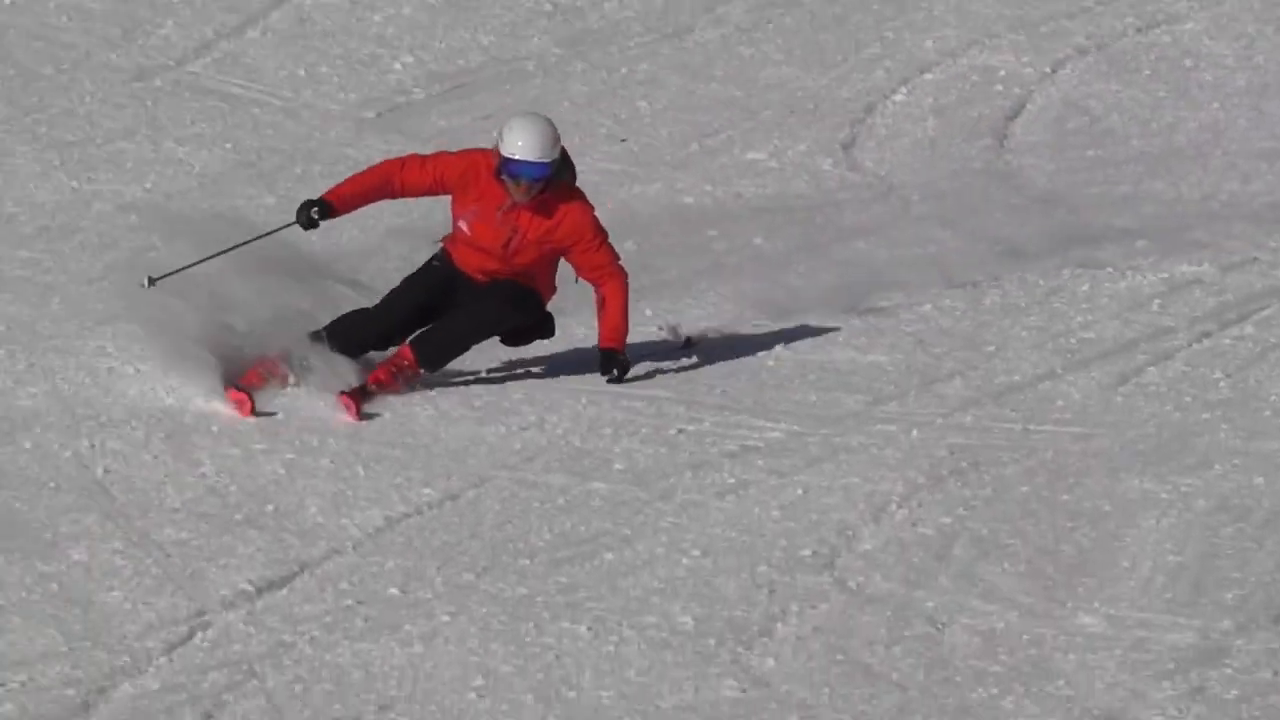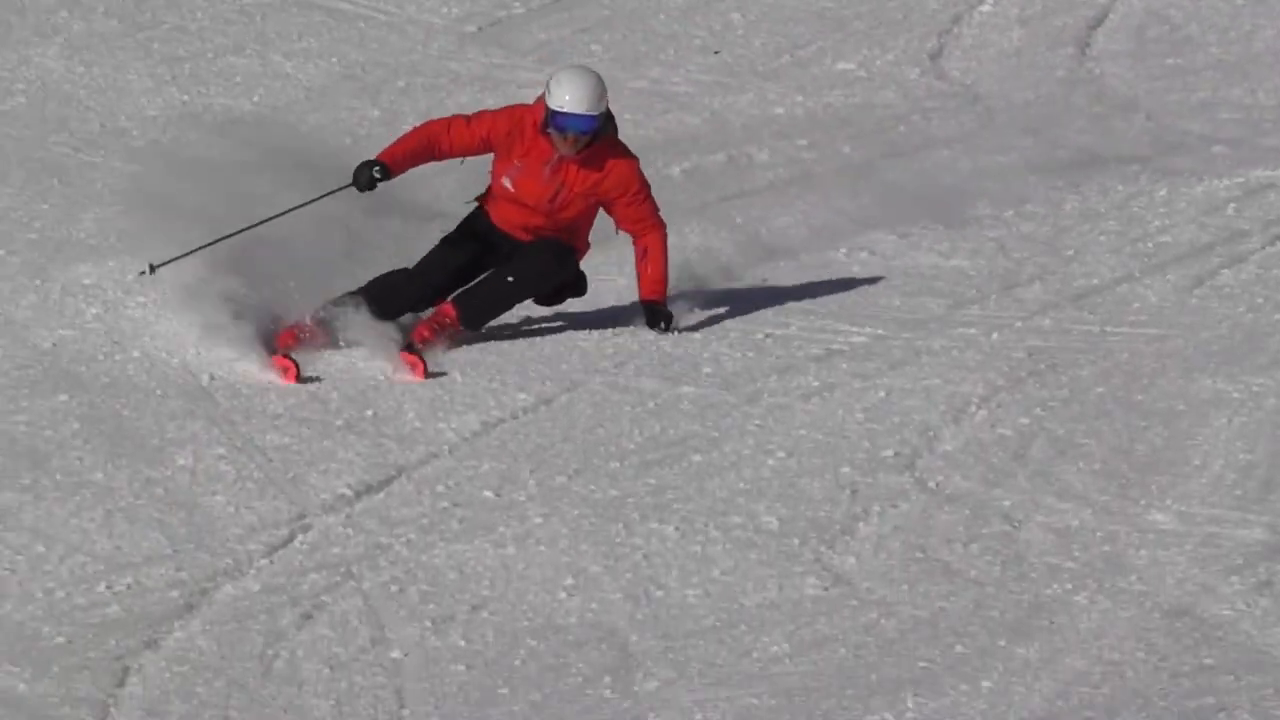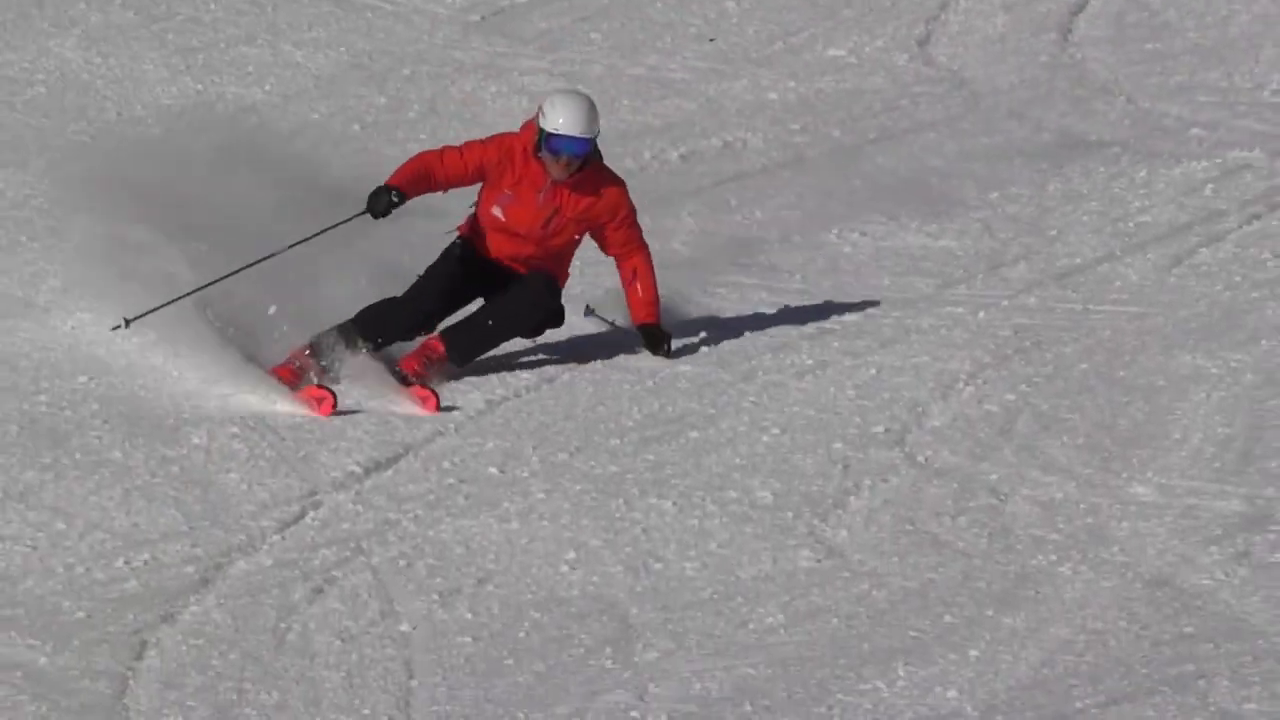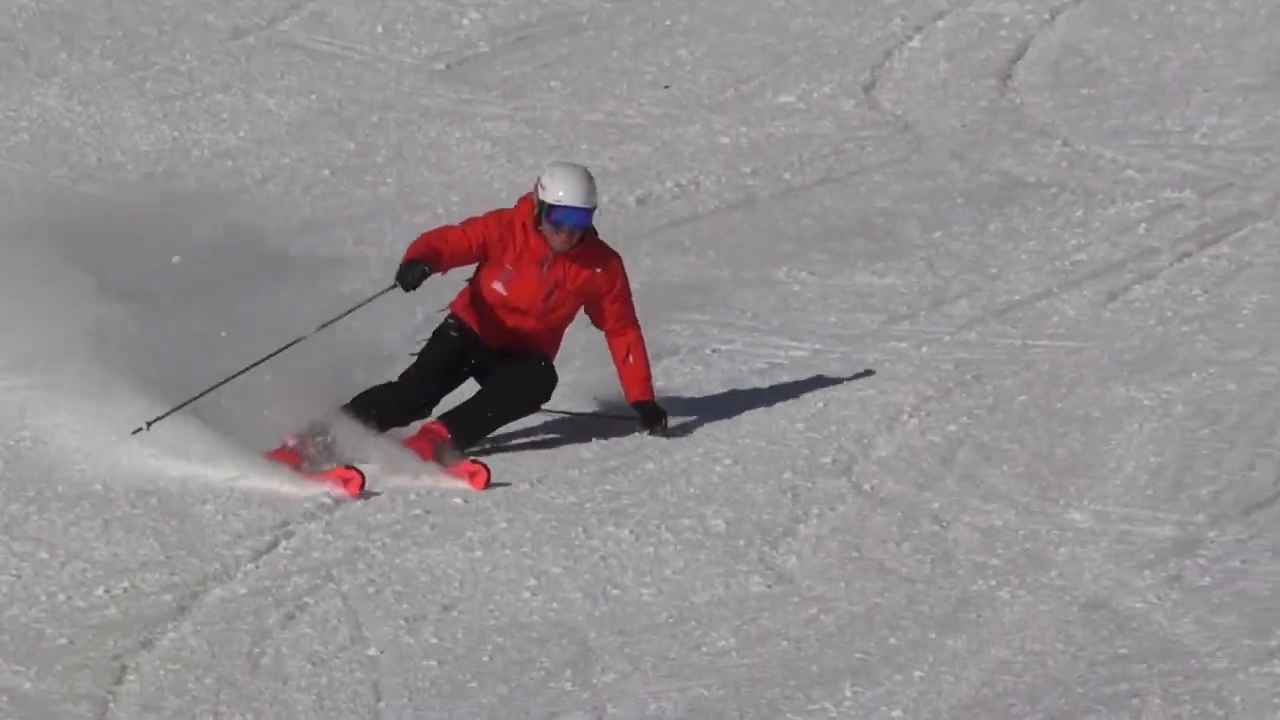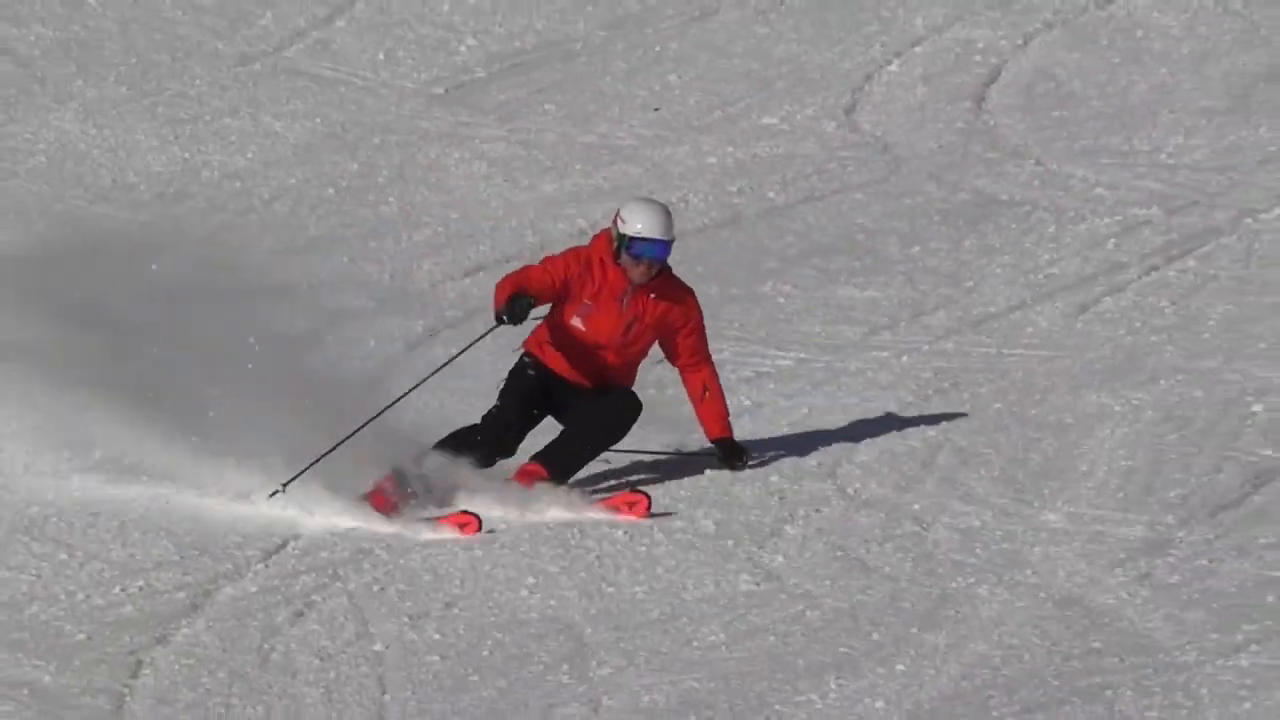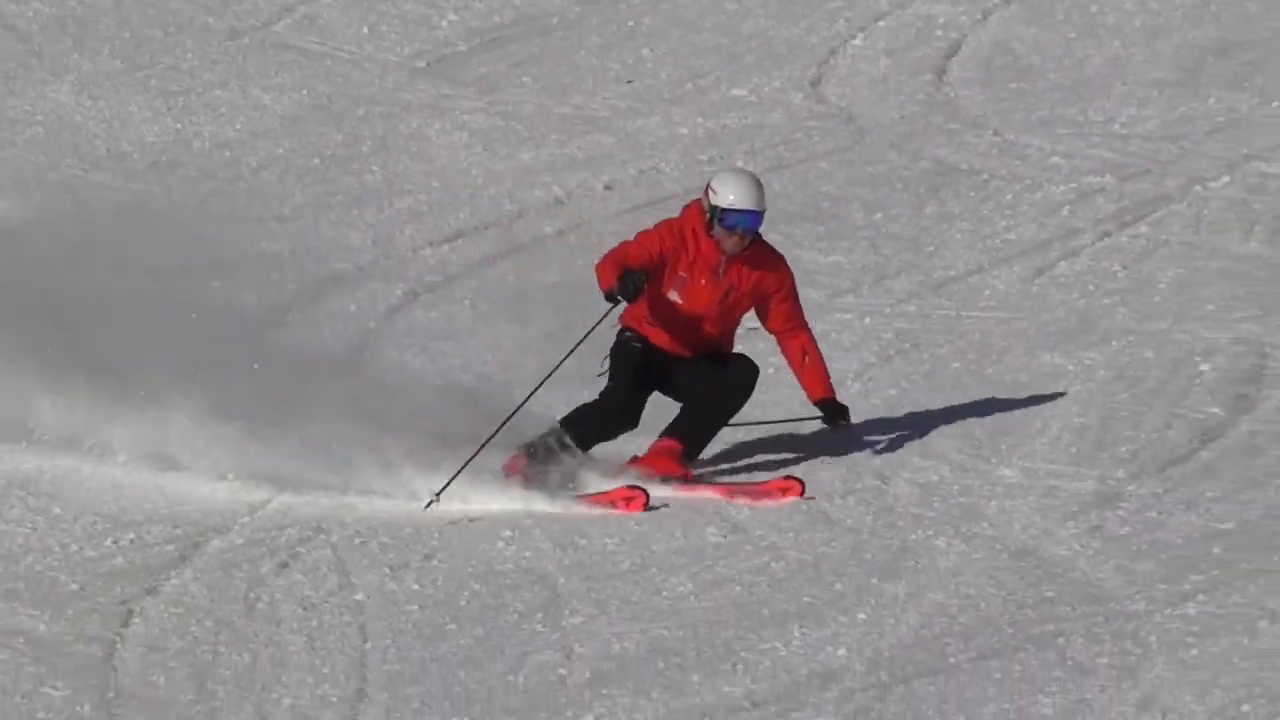
dt=0.1s
person 1, frame 1
left shoulder: (570, 213)
right shoulder: (471, 167)
left elbow: (610, 276)
right elbow: (399, 173)
left wrist: (611, 347)
right wrist: (331, 203)
left hip: (515, 294)
right hip: (456, 269)
left knee: (493, 306)
right knee: (387, 319)
left ankle: (406, 364)
person 1, frame 2
left shoulder: (615, 168)
right shoulder: (516, 125)
left elbow: (649, 230)
right elbow: (442, 134)
left wrist: (654, 298)
right wrist: (388, 161)
left hip: (548, 247)
right hip: (492, 226)
left knee: (549, 265)
right knee: (428, 280)
left ankle: (448, 320)
person 1, frame 3
left shoulder: (604, 192)
right shoulder: (506, 151)
left elbow: (632, 254)
right elbow: (438, 164)
left wrist: (647, 321)
right wrist: (395, 188)
left hip: (532, 277)
right hip: (476, 254)
left knee: (538, 297)
right knee: (416, 308)
left ankle: (435, 355)
right ankle: (319, 353)
person 1, frame 4
left shoulder: (601, 267)
right shoulder: (504, 228)
left elbow: (622, 330)
right elbow: (438, 243)
left wrist: (642, 397)
right wrist: (415, 264)
left hip: (521, 354)
right hip: (466, 333)
left knee: (541, 377)
right knee: (413, 392)
left ankle: (435, 440)
person 1, frame 5
left shoulder: (676, 301)
right shoulder: (583, 264)
left elbow: (695, 367)
right elbow: (523, 283)
left wrist: (720, 435)
right wrist: (514, 300)
left hip: (598, 390)
right hip: (544, 370)
left knee: (625, 408)
right knee: (498, 433)
left ankle: (534, 478)
person 1, frame 6
left shoulder: (769, 267)
right shoulder: (673, 236)
left elbow: (791, 330)
right elbow: (612, 263)
left wrist: (823, 396)
right wrist: (623, 280)
left hip: (700, 362)
right hip: (644, 344)
left knee: (742, 374)
right knee: (618, 408)
left ankle: (665, 456)
right ankle: (535, 458)
